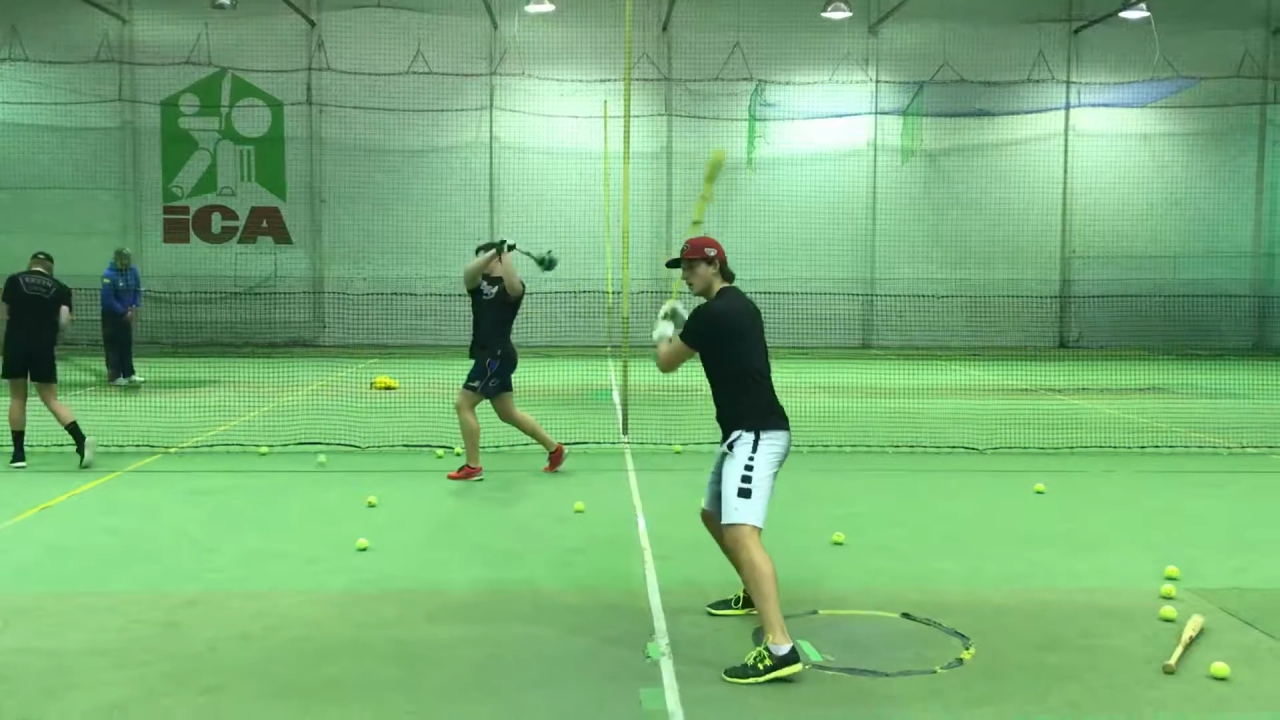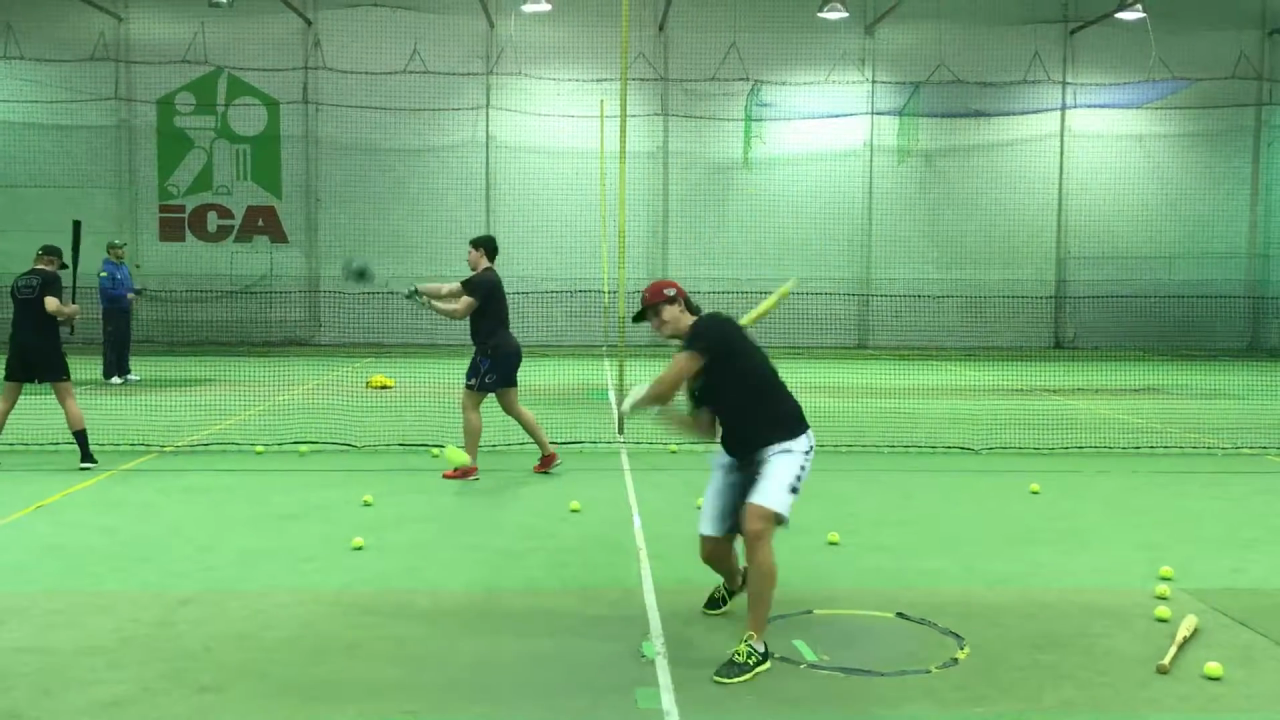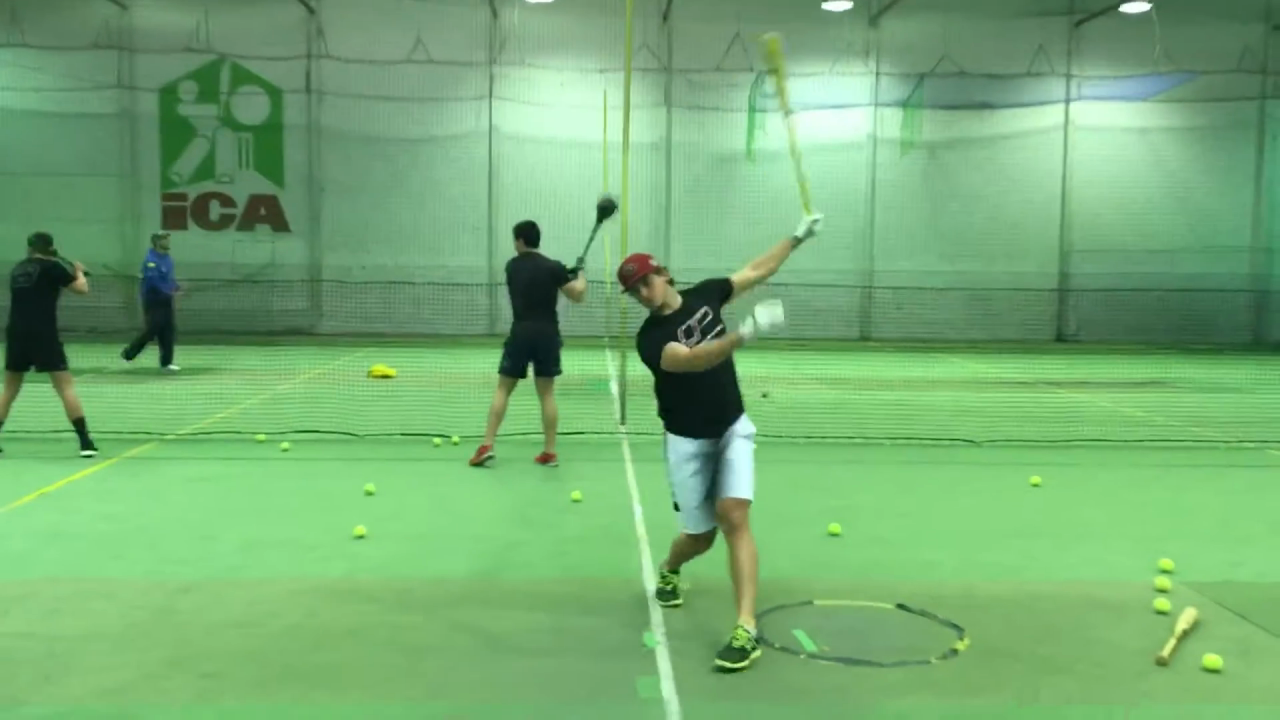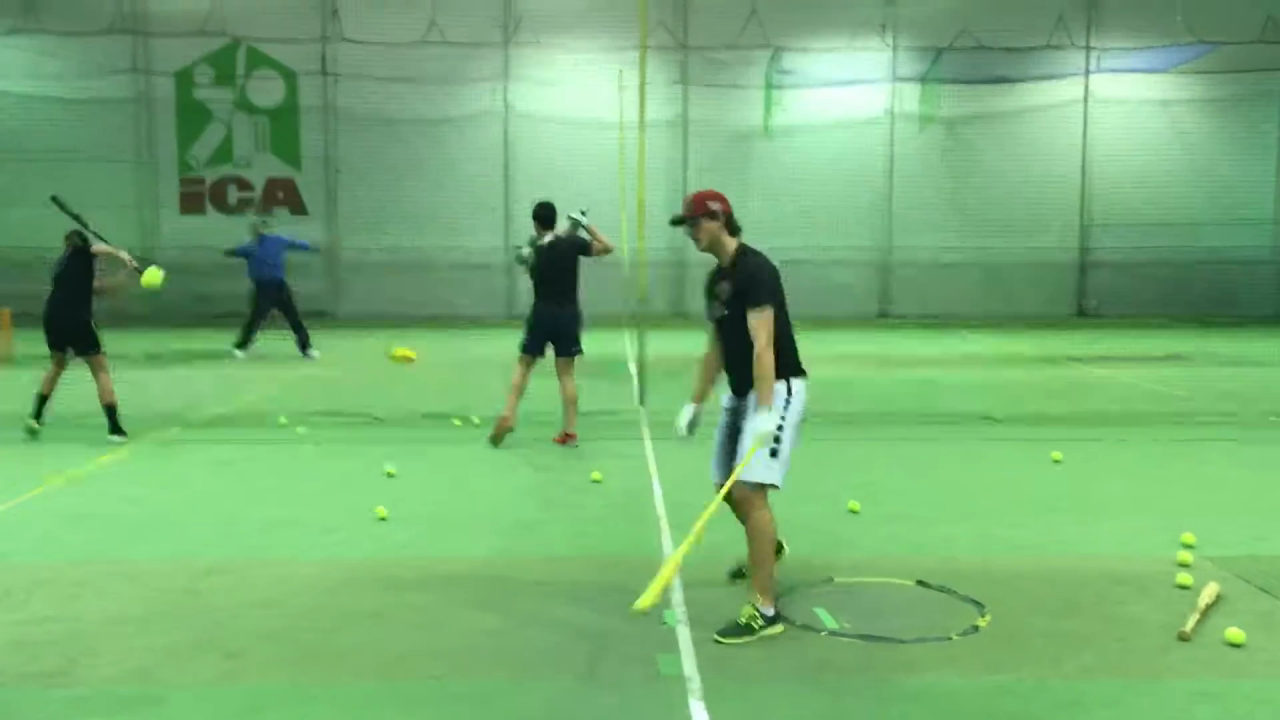
dt=1s
person 1, frame 1
left shoulder: (712, 313)
right shoulder: (739, 305)
left elbow: (665, 360)
left wrist: (663, 334)
right wrist: (682, 325)
left hip: (756, 436)
right hip: (749, 432)
left knee: (740, 534)
right knee: (713, 516)
left ankle: (779, 649)
right ankle: (754, 595)
person 1, frame 2
left shoulder: (712, 328)
right shoulder: (694, 365)
left elbow: (661, 387)
right elbow: (707, 431)
left wrist: (638, 399)
right wrist: (667, 412)
left hip: (786, 444)
right hip: (738, 453)
left knee: (755, 526)
right knee: (711, 549)
left ankle: (755, 644)
right ankle: (736, 582)
person 1, frame 3
left shoulder: (704, 295)
right shoulder: (650, 337)
left elbow: (754, 270)
right elbow: (693, 360)
left wrist: (797, 238)
right wrist: (745, 332)
left hip: (733, 429)
right hip: (688, 440)
left knee: (733, 516)
right knee: (700, 535)
left ankle: (747, 629)
right ankle: (669, 571)
person 1, frame 4
left shoulder: (755, 269)
right shoulder: (717, 279)
left elbow: (764, 343)
right elbow: (716, 347)
left wrist: (766, 409)
right wrist: (694, 404)
left hip: (774, 392)
right hip: (739, 394)
left knee: (749, 492)
right knee: (730, 489)
left ankle: (765, 609)
right ankle: (768, 544)
person 2, frame 1
left shoulder: (514, 287)
right shoulder: (479, 281)
left elbow: (513, 286)
right elbow: (469, 273)
left wrist: (505, 253)
right wrist: (493, 253)
left hip: (497, 355)
right hip: (489, 356)
left knee: (463, 404)
right knee: (507, 413)
left ankle: (473, 467)
right ankle: (554, 448)
person 2, frame 2
left shoulder: (483, 280)
right shoulder: (481, 279)
left elbow: (460, 311)
right elbow: (445, 290)
left wrist: (430, 304)
right wrist: (421, 289)
left hip: (493, 351)
right hip: (506, 349)
left knee: (469, 404)
right knee: (512, 406)
left ankle: (469, 466)
right ankle: (547, 453)
person 2, frame 3
left shoulder: (512, 267)
right shoulder: (554, 268)
right elbow: (577, 296)
left wrist: (565, 274)
right wrist: (580, 275)
left hip: (520, 335)
right hip: (548, 336)
left knee: (502, 390)
right knee: (547, 394)
left ankle: (487, 445)
right ankle: (550, 452)
person 2, frame 4
left shoulder: (534, 247)
right shoulder: (571, 244)
right elbow: (607, 247)
left wrist: (574, 226)
right wrist: (585, 224)
left hip: (541, 314)
right hip: (567, 316)
left knee: (523, 365)
right knee: (566, 374)
left ankle: (507, 417)
right ankle: (570, 432)
person 3, frame 1
right shoulder: (61, 289)
right elbow: (64, 322)
right hip: (44, 345)
right knee: (51, 399)
left ankle: (18, 453)
right ankle: (80, 440)
person 3, frame 2
right shoulder: (51, 278)
right elbow: (51, 308)
left wrist: (60, 321)
right wrist: (70, 312)
left hip: (19, 346)
right hip: (46, 346)
right knee: (68, 400)
right ankle: (86, 454)
person 3, frame 3
right shoulder: (52, 267)
right elbow: (82, 288)
left wrist: (66, 275)
right wrist: (78, 271)
right hip: (44, 335)
right knee: (66, 388)
right ankle: (85, 442)
person 3, frame 4
left shoulder: (63, 262)
right shoulder: (80, 251)
left elbow: (97, 286)
right elbow: (101, 249)
left wrist: (124, 275)
right wrist: (123, 256)
left hip: (52, 317)
right hip: (77, 318)
left knee: (57, 365)
right knee: (101, 371)
left ankle: (36, 417)
right ankle: (115, 427)
